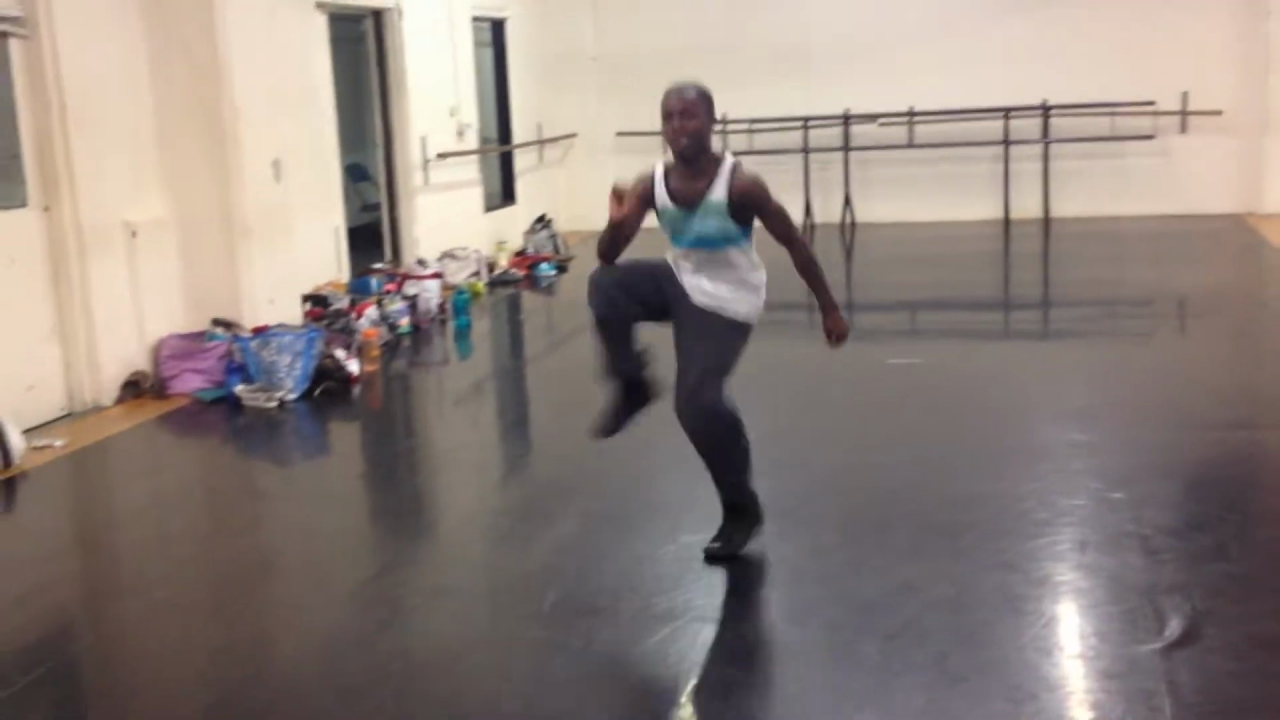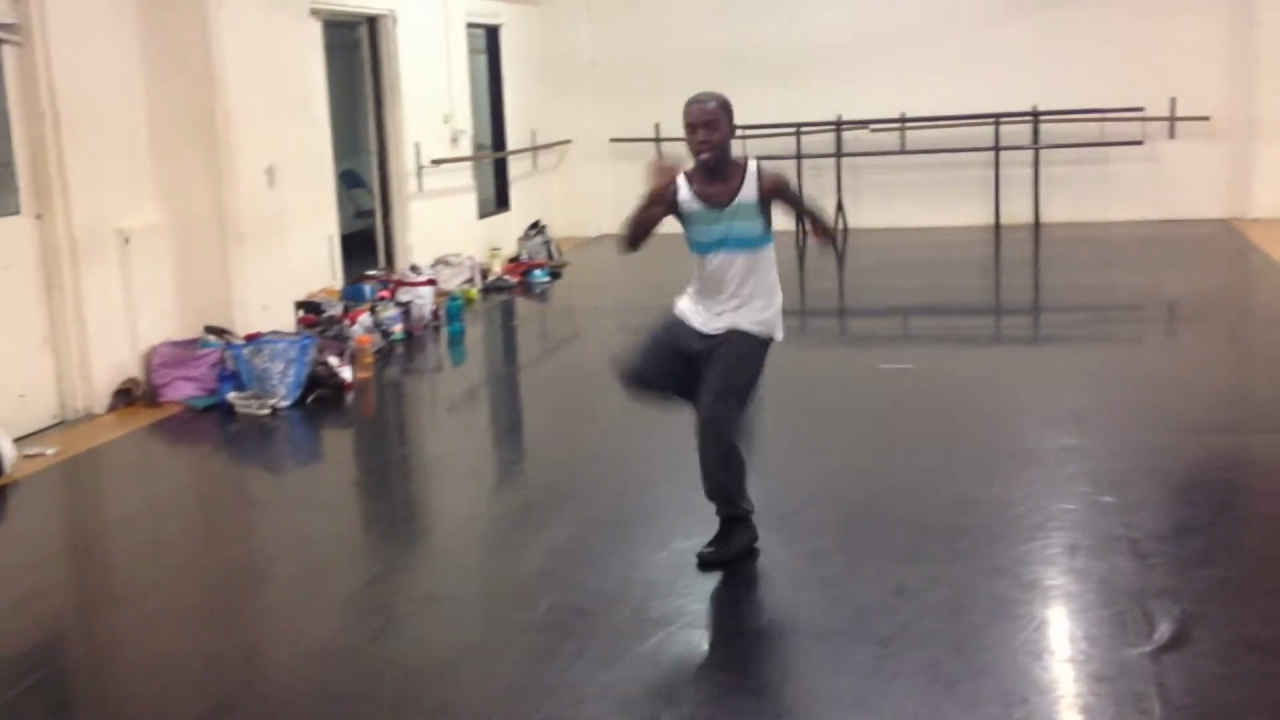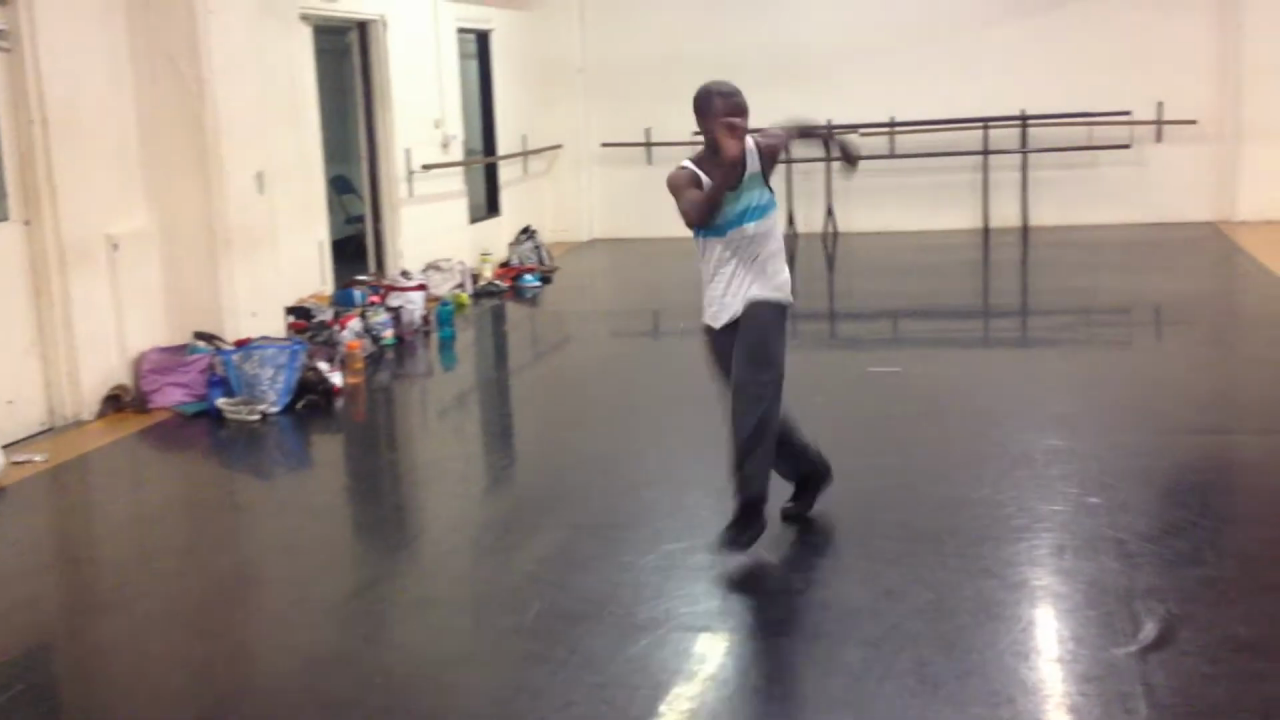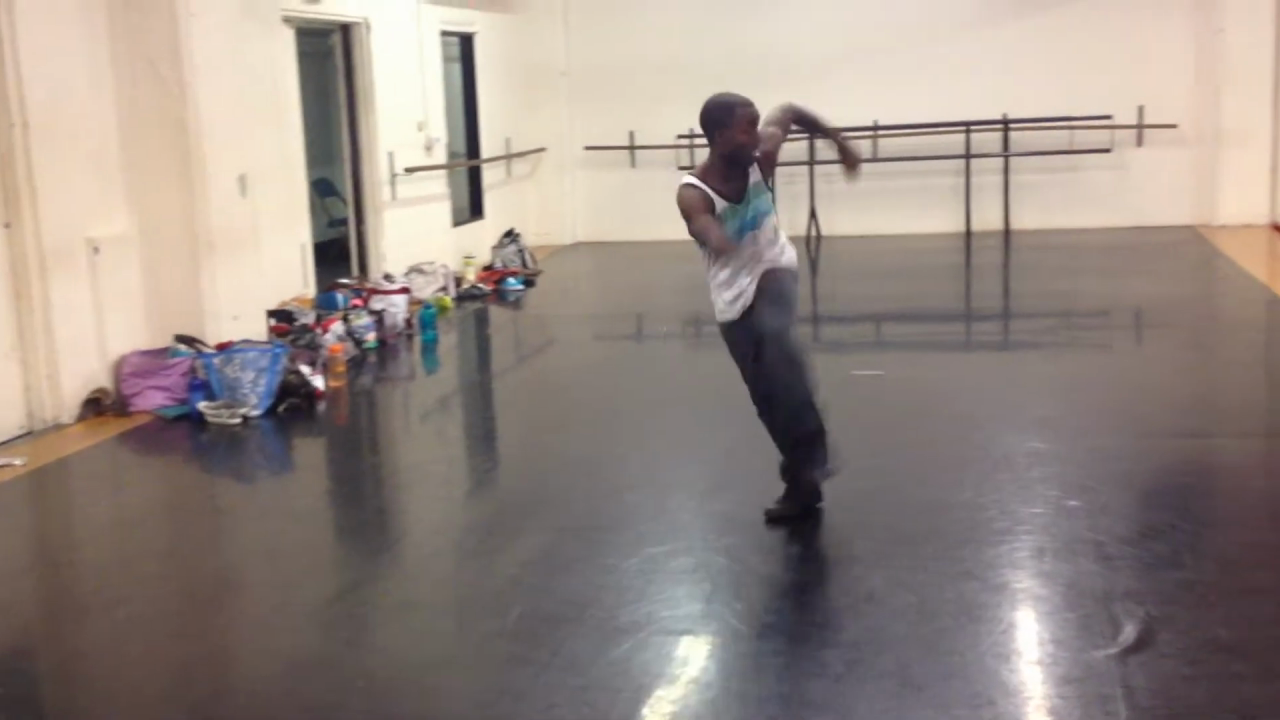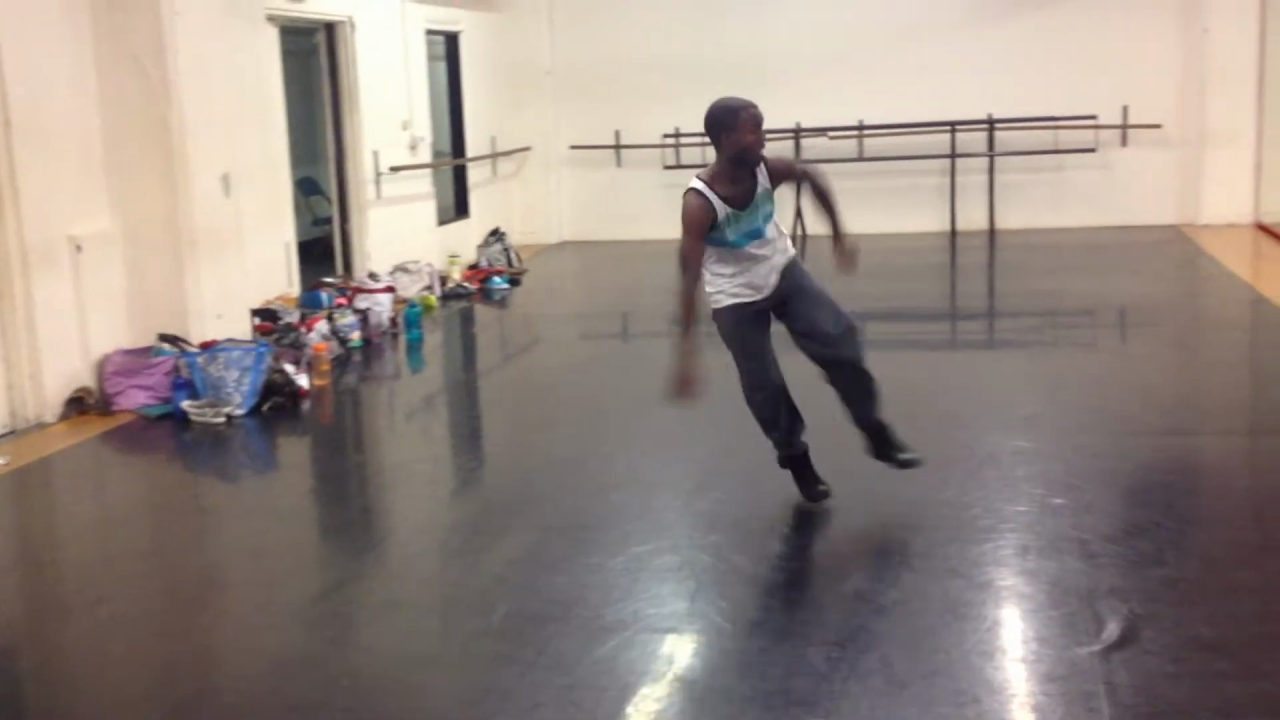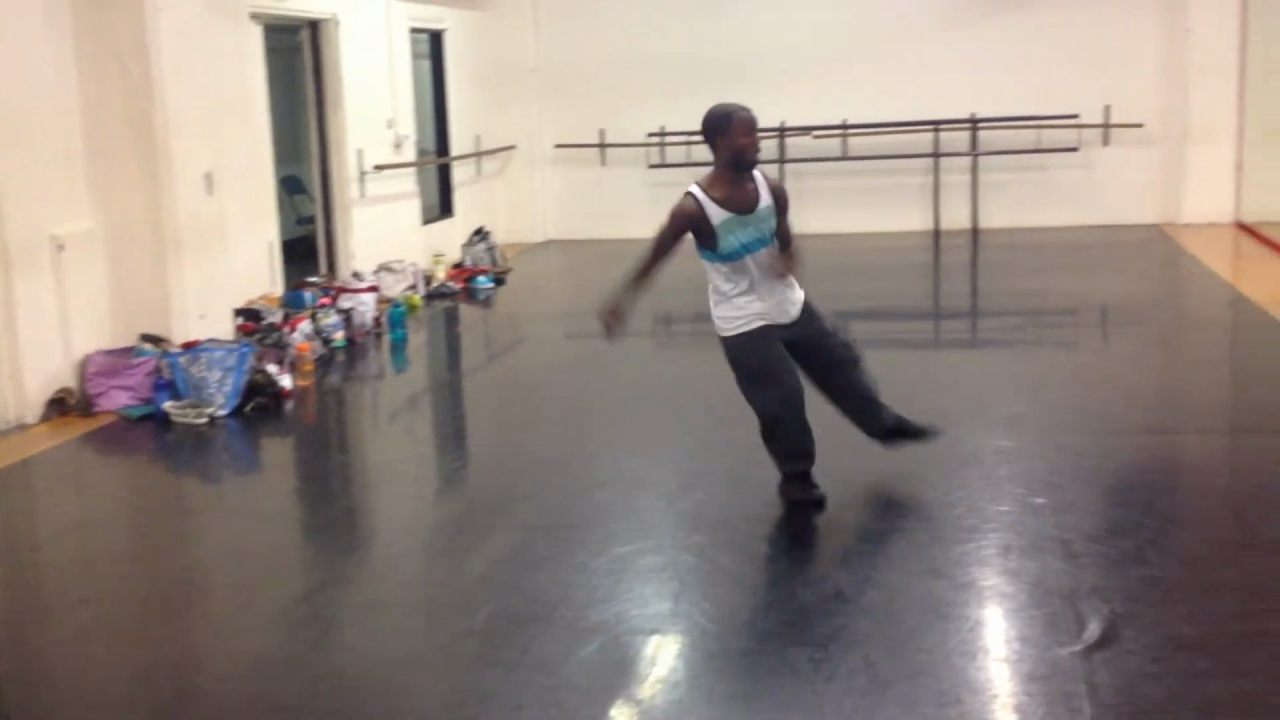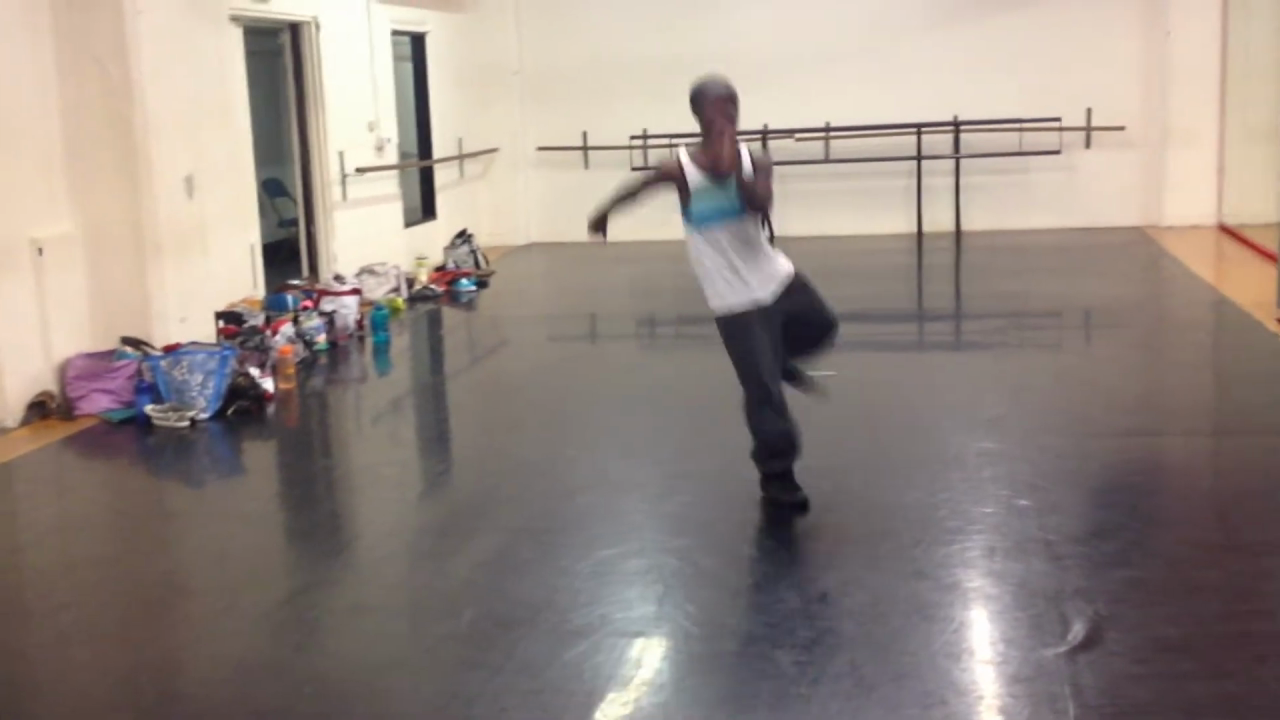
dt=0.1s
person 1, frame 1
left shoulder: (741, 182)
right shoulder: (651, 183)
left elbow: (794, 243)
right elbow: (609, 258)
left wrist: (829, 309)
right wrist: (616, 222)
left hip: (728, 302)
right hip: (681, 287)
left knee: (698, 404)
right knee: (604, 285)
left ankle: (740, 511)
right ankle: (632, 385)
person 1, frame 2
left shoulder: (763, 181)
right shoulder: (673, 187)
left elbow: (801, 209)
right elbow: (629, 245)
left wrist: (824, 230)
right wrist: (660, 194)
left hip: (747, 320)
right hip: (695, 312)
left knee: (715, 423)
right knee: (639, 375)
left ankle: (736, 527)
right ankle: (721, 428)
person 1, frame 3
left shoulder: (761, 149)
right shoulder: (685, 177)
left elbow: (795, 128)
right elbow: (698, 217)
left wrist: (836, 141)
right wrist: (725, 162)
left hip: (764, 291)
right hip: (722, 301)
left knee: (754, 397)
right knee: (749, 399)
left ankle: (749, 509)
right ankle: (809, 472)
person 1, frame 4
left shoulder: (756, 152)
right shoulder: (691, 193)
left elbow: (791, 111)
right elbow: (717, 248)
left wrist: (839, 142)
left hip: (772, 269)
right hip: (732, 293)
left knee: (773, 336)
right knee: (764, 390)
left ankle: (808, 456)
right ankle: (802, 477)
person 1, frame 5
left shoulder: (769, 167)
right shoulder: (698, 202)
left elbow: (812, 178)
right elbow: (688, 278)
left wrist: (839, 235)
right wrist: (686, 353)
left hip: (780, 270)
right hip: (733, 294)
left knee: (837, 338)
right knee: (763, 385)
left ankle: (876, 433)
right ankle: (796, 460)
person 1, frame 6
left shoulder: (770, 186)
right shoulder: (693, 206)
left elbow: (785, 242)
right elbow: (656, 255)
left wrist: (786, 264)
right wrist: (622, 300)
left hip: (783, 301)
right hip: (742, 321)
left knee: (843, 364)
right knee: (779, 406)
left ankle: (883, 424)
right ankle: (796, 475)
person 1, frame 7
left shoulder: (754, 160)
right shoulder: (679, 167)
left elbow: (763, 208)
right elbow: (635, 187)
left wrist: (738, 171)
right wrist: (604, 213)
left hip: (773, 274)
right hip: (733, 295)
left knee: (821, 329)
right knee: (762, 388)
left ankle: (779, 361)
right ankle: (776, 473)
